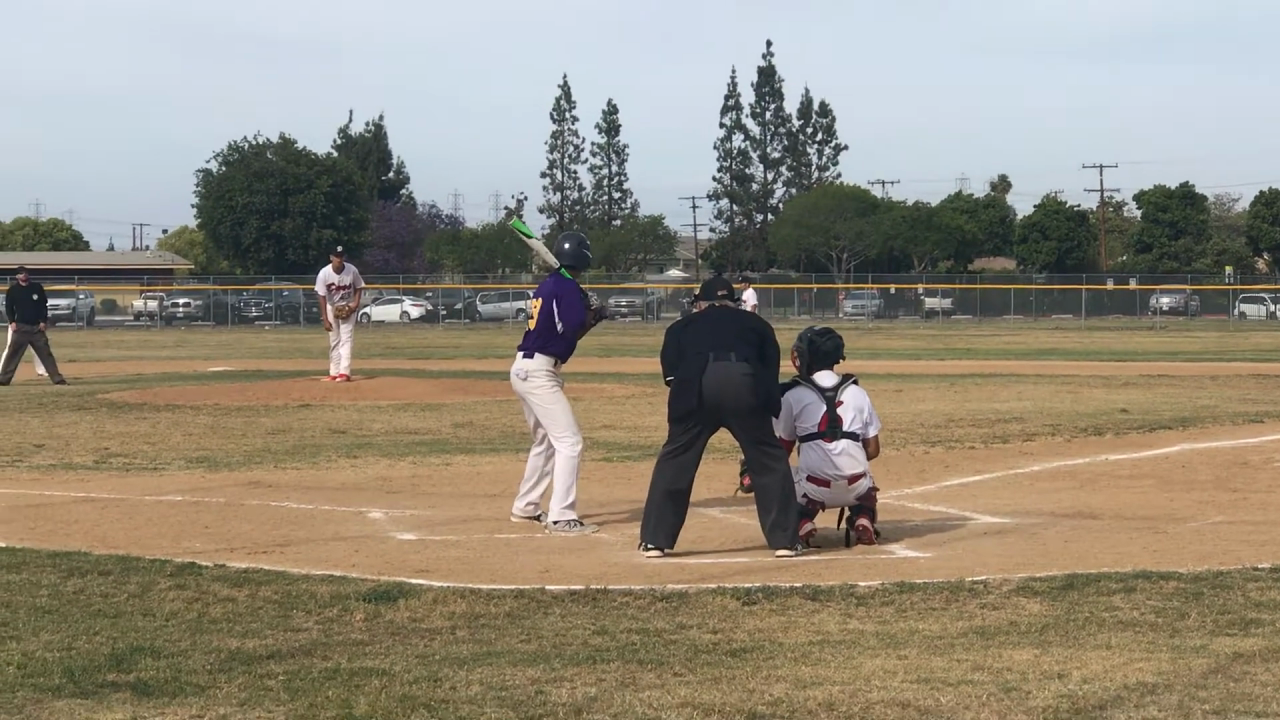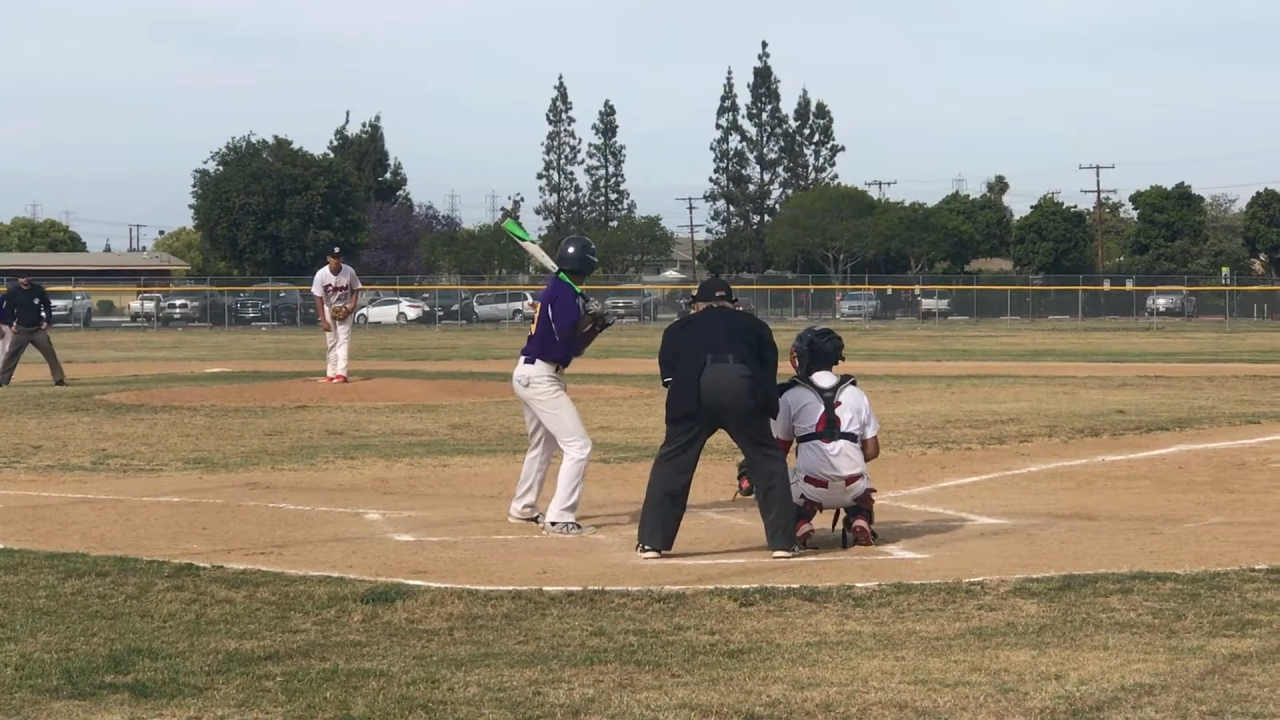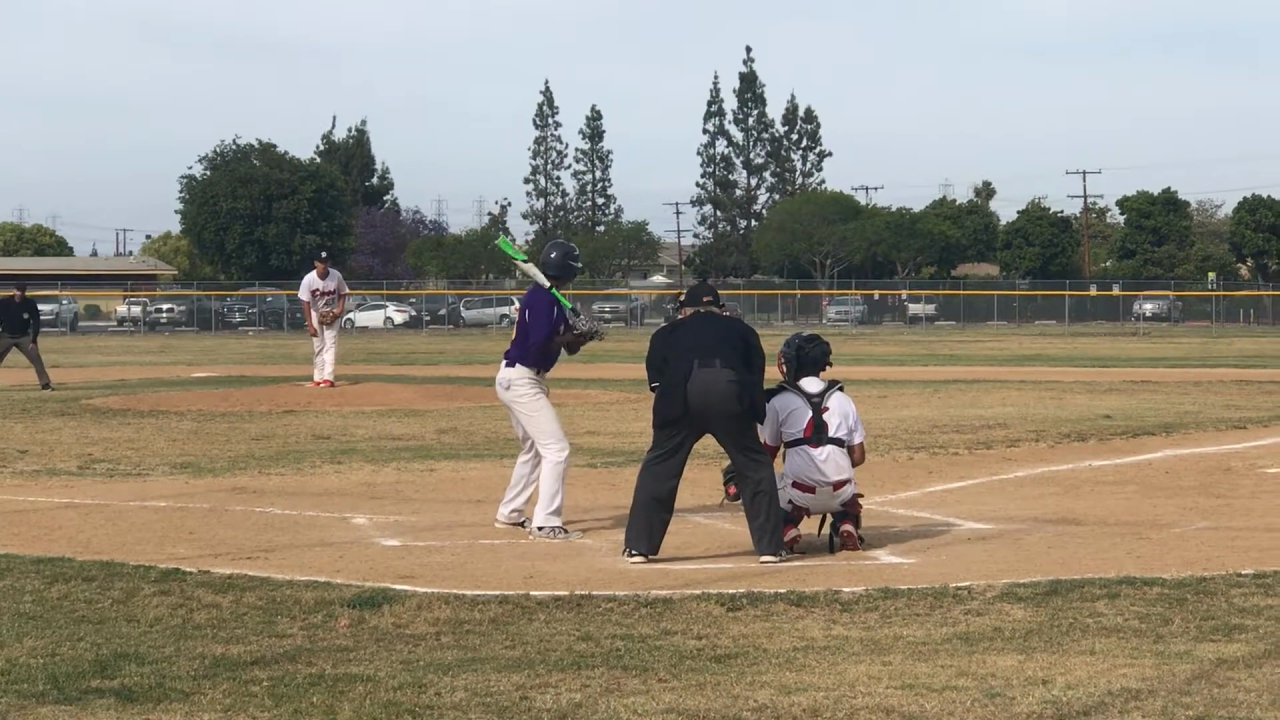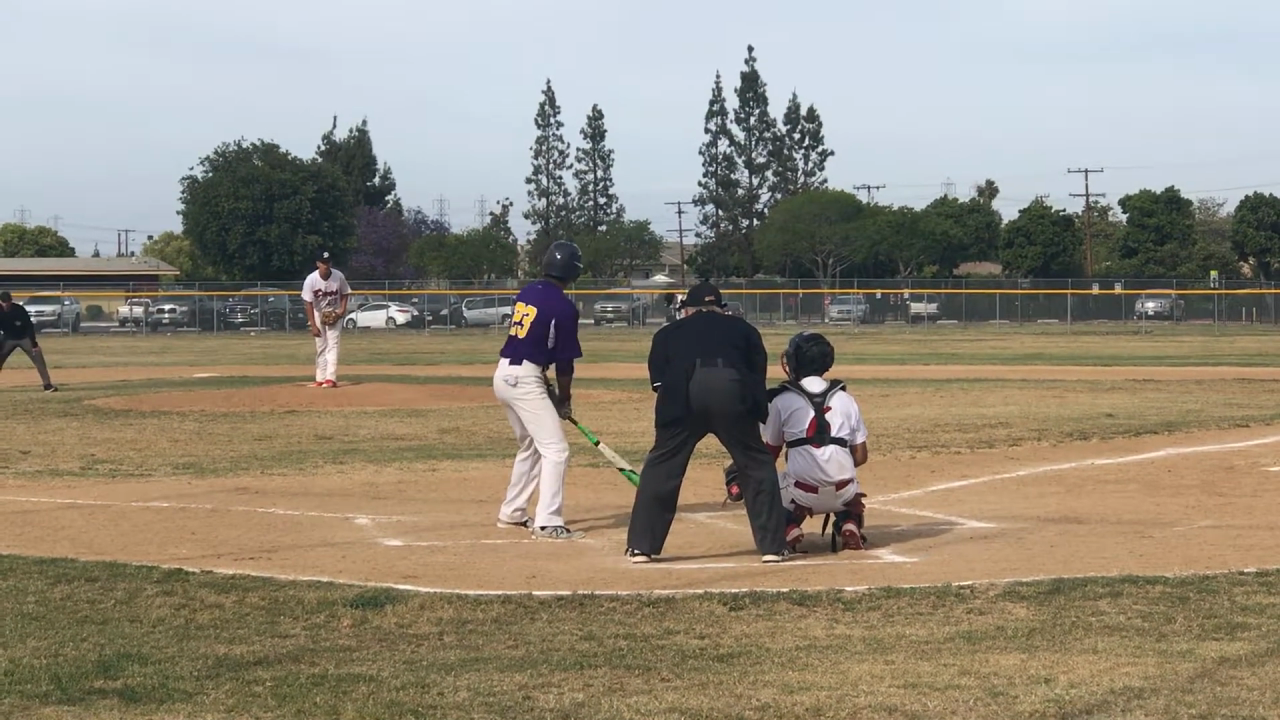
dt=0.5s
person 1, frame 1
left shoulder: (546, 286)
right shoulder: (568, 287)
right elbow: (573, 329)
left wrist: (592, 319)
right wrist: (592, 312)
left hip: (526, 368)
right hip: (538, 372)
left knee: (546, 441)
right knee: (569, 441)
left ankle: (525, 507)
right ankle: (561, 517)
person 1, frame 2
left shoulder: (556, 289)
right shoulder: (564, 291)
left elbow: (575, 347)
right elbow: (567, 333)
left wrist: (598, 325)
right wrist: (590, 316)
left hip: (529, 374)
right hip: (541, 377)
left knee: (542, 445)
right knee: (578, 446)
left ankle: (523, 509)
right ankle: (559, 518)
person 1, frame 3
left shoulder: (546, 297)
right shoulder: (542, 297)
left elbow: (566, 343)
right elbow: (540, 345)
left wrist: (583, 334)
right wrist: (574, 337)
left hip: (515, 379)
right hip: (521, 381)
left knee: (534, 449)
right knee: (556, 449)
left ankle: (509, 513)
right ankle: (545, 524)
person 1, frame 4
left shoulder: (527, 293)
right shoulder: (563, 306)
right elbow: (564, 361)
left wrist: (547, 386)
right wrist: (563, 400)
left hip: (505, 374)
right hip: (525, 378)
left knee: (531, 447)
right knee: (555, 449)
left ankle: (512, 513)
right ankle: (547, 523)
person 2, frame 1
left shoulder: (680, 327)
right shoulder: (756, 323)
left elbow: (671, 373)
right elbow: (771, 367)
left wrist: (686, 406)
right wrist: (767, 403)
left hip: (696, 387)
right hip: (745, 384)
left knee: (674, 460)
right knee: (770, 460)
left ankle: (654, 540)
right ankle: (784, 540)
person 2, frame 2
left shoulder: (678, 328)
right shoulder: (754, 324)
left elbow: (669, 374)
right elbow: (769, 369)
right wrist: (765, 405)
left hip: (694, 389)
right hip: (743, 385)
left knee: (671, 462)
right knee: (769, 461)
left ankle: (652, 542)
right ankle: (782, 542)
person 2, frame 3
left shoulder: (666, 333)
right shoulder: (741, 329)
left elbow: (656, 379)
right elbow: (757, 375)
right wrist: (754, 411)
left hip: (682, 395)
right hip: (730, 391)
left knee: (658, 466)
right knee: (756, 466)
left ankle: (638, 547)
right ankle: (770, 547)
person 2, frame 4
left shoulder: (668, 333)
right shoulder: (743, 328)
left elbow: (658, 378)
right elbow: (759, 374)
right wrist: (755, 410)
left hip: (683, 393)
right hip: (732, 390)
left knee: (660, 466)
right knee: (758, 464)
left ankle: (641, 547)
right ankle: (772, 546)
person 3, frame 1
left shoulder: (794, 395)
right shoulder: (858, 392)
left elbow: (782, 451)
right elbow: (872, 450)
left hip: (815, 489)
right hip: (856, 489)
left ankle: (802, 523)
right ankle: (862, 520)
person 3, frame 2
left shoulder: (791, 396)
right shoulder: (856, 394)
left elbow: (778, 450)
right elbow: (871, 451)
left hip: (811, 490)
right hip: (852, 489)
left ankle: (798, 524)
right ankle: (860, 522)
person 3, frame 3
left shoulder: (780, 401)
right shoulder: (844, 399)
left elbow: (768, 455)
right elbow: (858, 457)
left hip: (802, 496)
right hip: (841, 494)
left ankle: (787, 530)
right ankle: (847, 529)
person 3, frame 4
left shoulder: (782, 400)
right shoulder: (846, 399)
left elbow: (769, 455)
right elbow: (860, 456)
left hip: (802, 495)
right hip: (842, 494)
left ankle: (788, 529)
right ankle: (850, 526)
